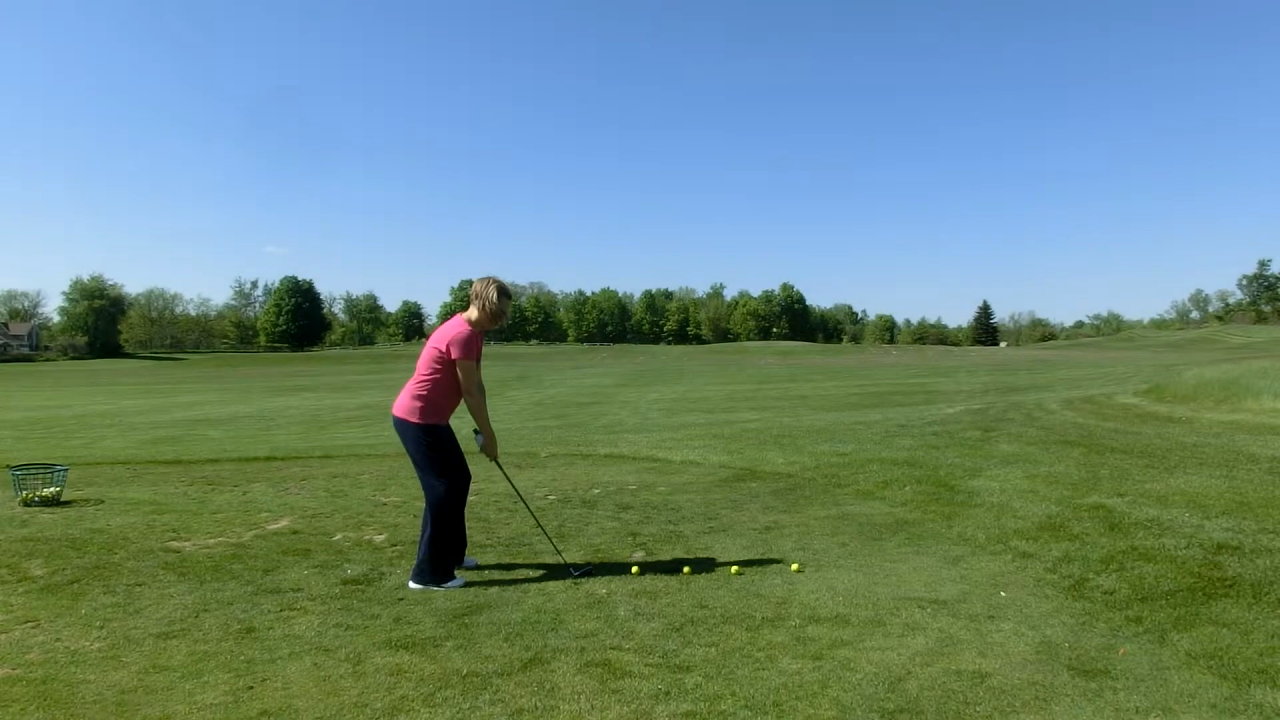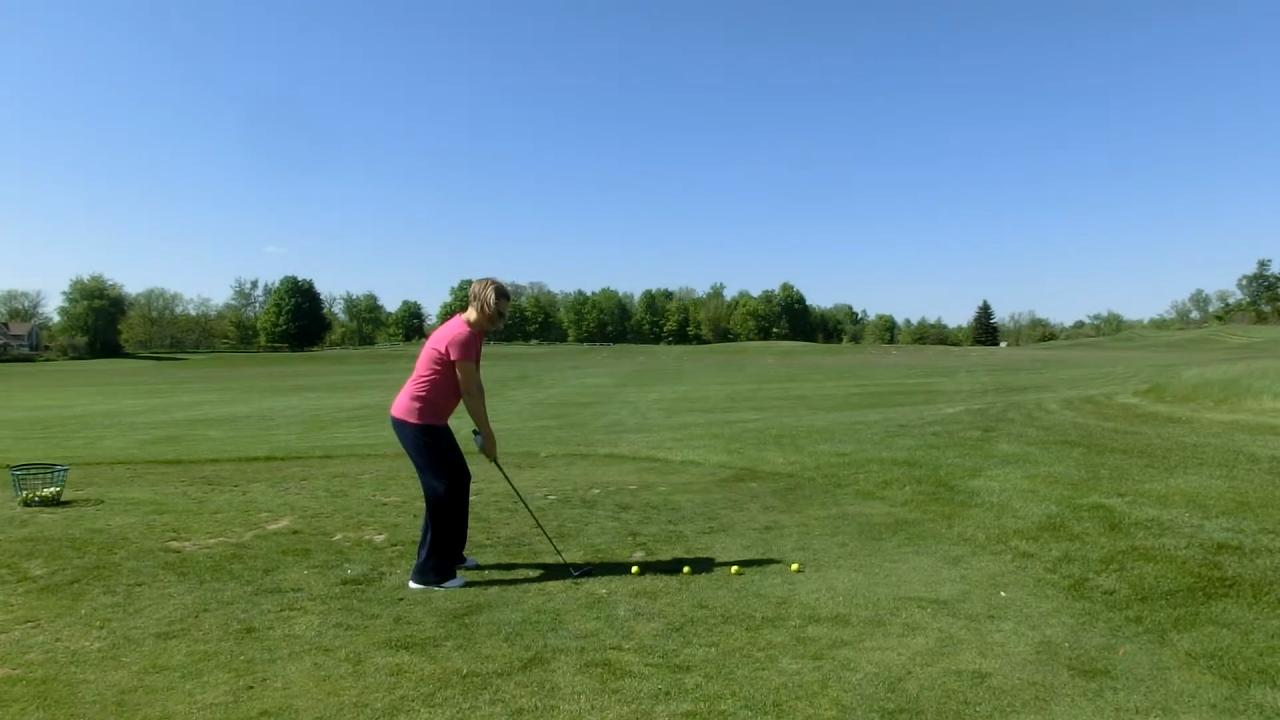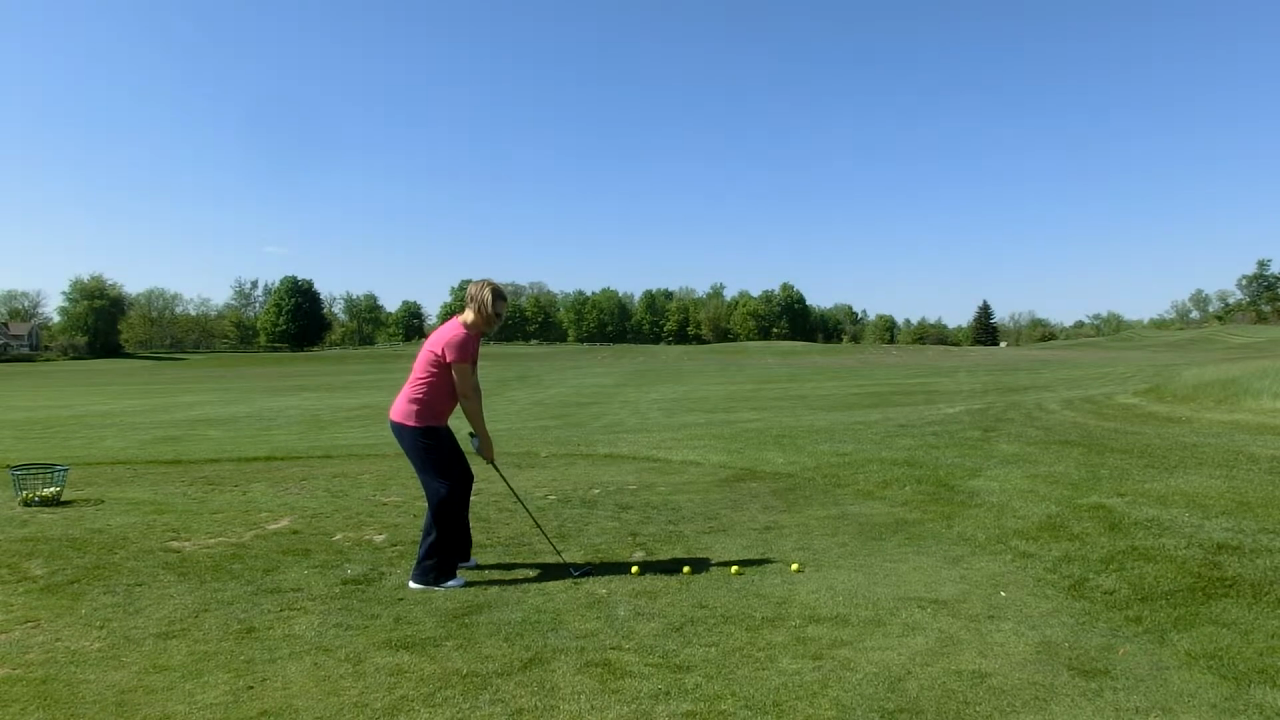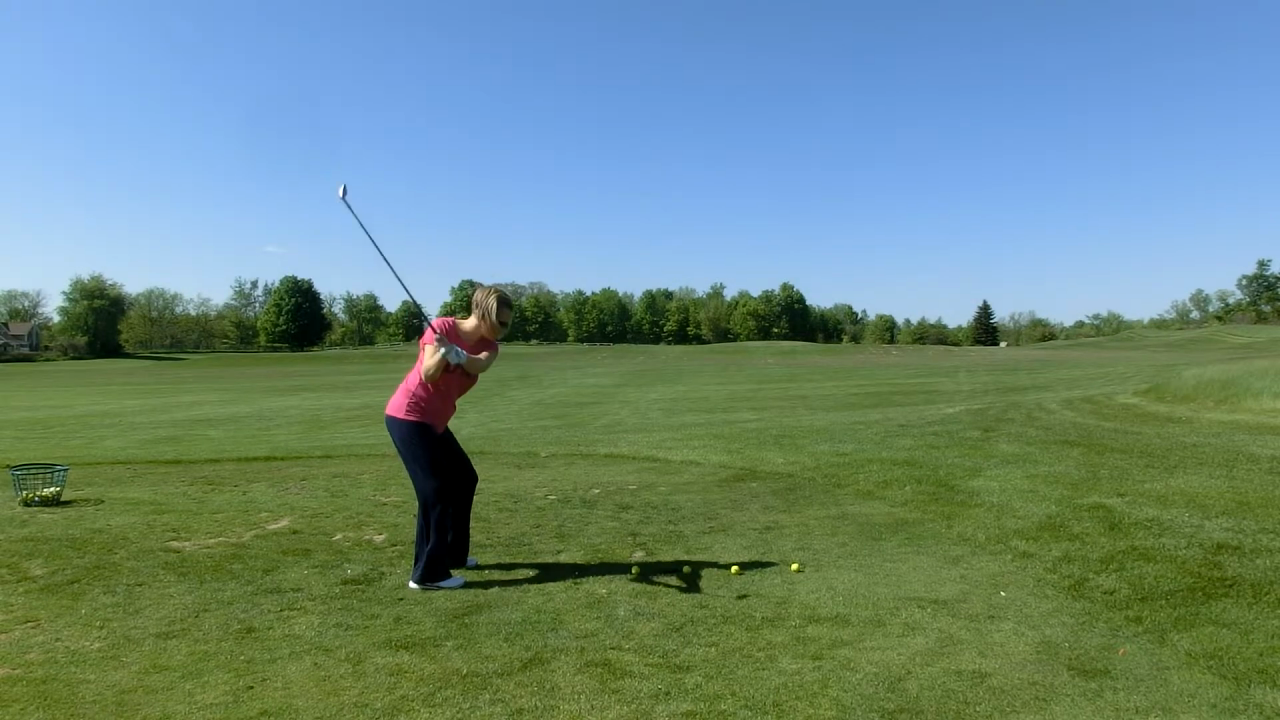
dt=1s
person 1, frame 1
left shoulder: (471, 331)
right shoulder: (462, 335)
left elbow: (477, 385)
right elbow: (470, 392)
left wrist: (485, 431)
right wrist: (488, 434)
left hip: (430, 417)
right hip: (417, 418)
left knee: (459, 480)
right knee: (442, 490)
left ankle: (449, 553)
right ankle: (429, 573)
person 1, frame 2
left shoulder: (471, 331)
right shoulder: (461, 336)
left elbow: (476, 386)
right elbow: (469, 393)
left wrist: (484, 431)
right wrist: (487, 435)
left hip: (429, 418)
right hip: (415, 419)
left knee: (459, 480)
right knee: (443, 489)
left ankle: (451, 552)
right ankle: (428, 572)
person 1, frame 3
left shoulder: (470, 334)
right shoulder: (457, 338)
left elbow: (473, 386)
right elbow: (465, 395)
left wrist: (482, 433)
right wrist: (484, 438)
left hip: (431, 420)
right hip: (414, 421)
left knee: (461, 480)
right knee: (445, 490)
left ankle: (452, 551)
right ankle: (429, 573)
person 1, frame 4
left shoulder: (489, 345)
right shoulder: (443, 329)
left elbow: (478, 367)
right elbow: (426, 376)
left wrist: (459, 356)
right wrist: (441, 352)
left hip: (433, 422)
right hip: (407, 417)
left knee: (464, 480)
right knee: (435, 490)
left ankle: (452, 553)
right ankle: (427, 574)
